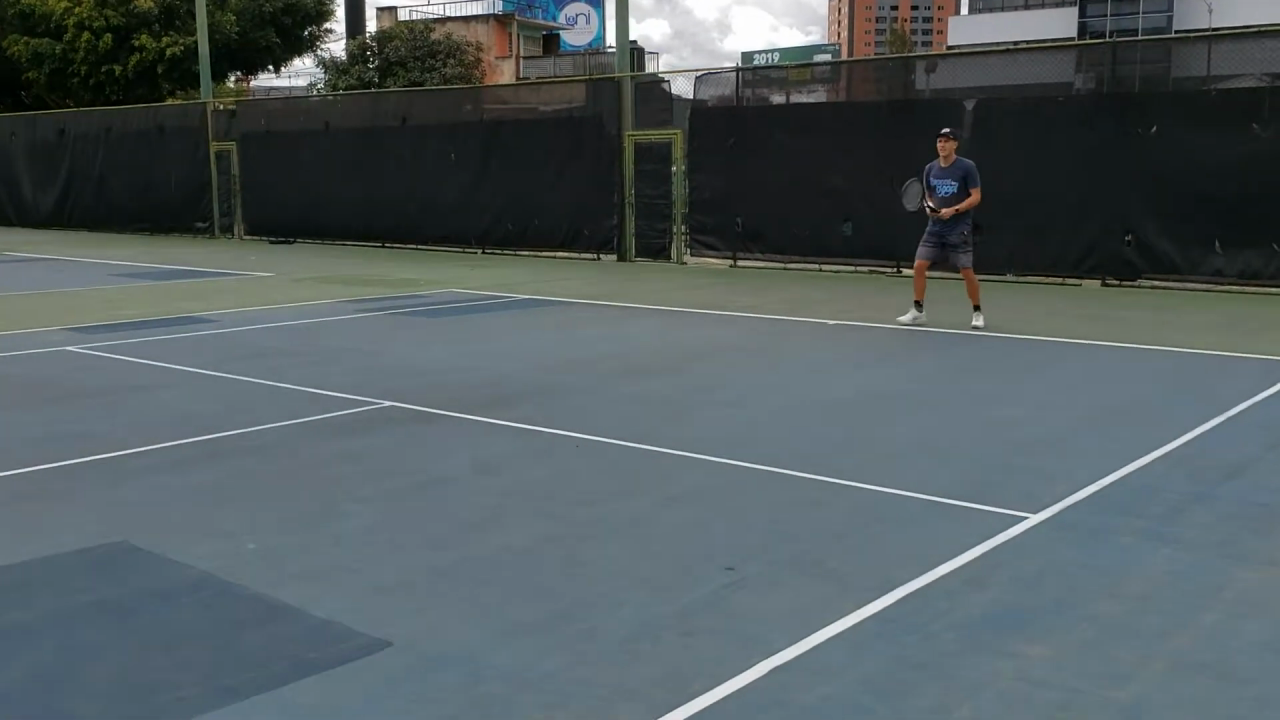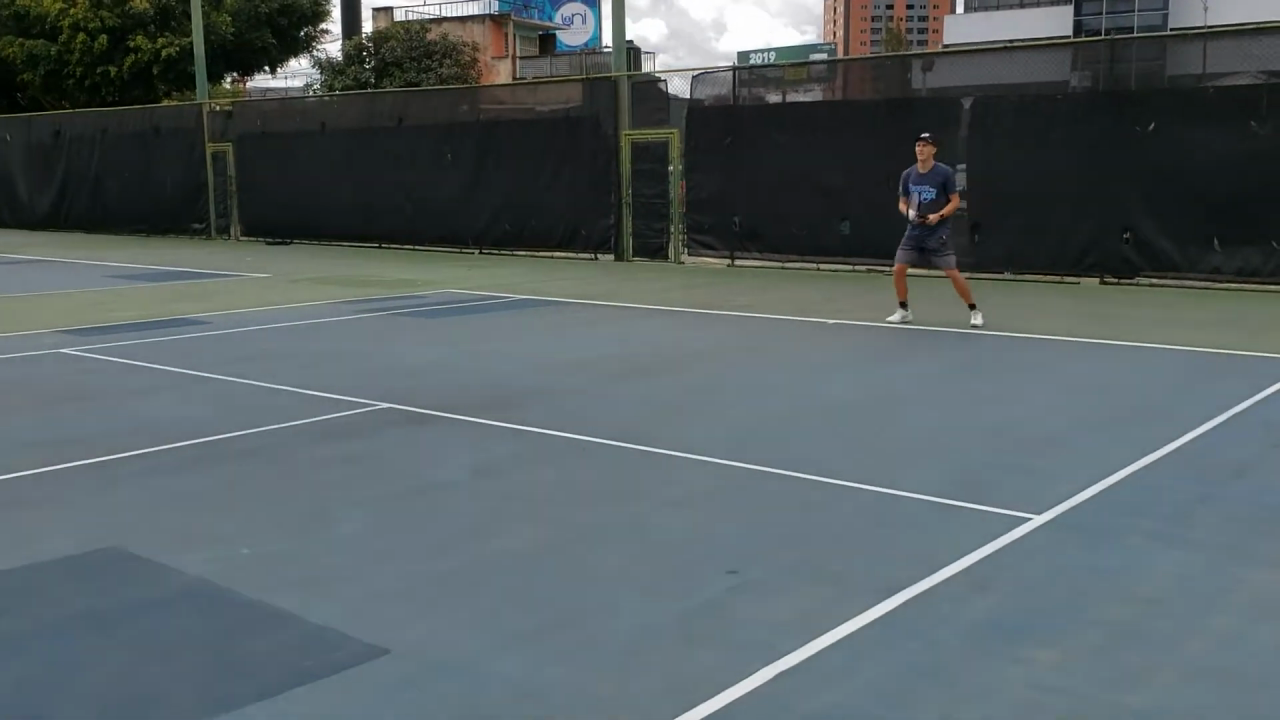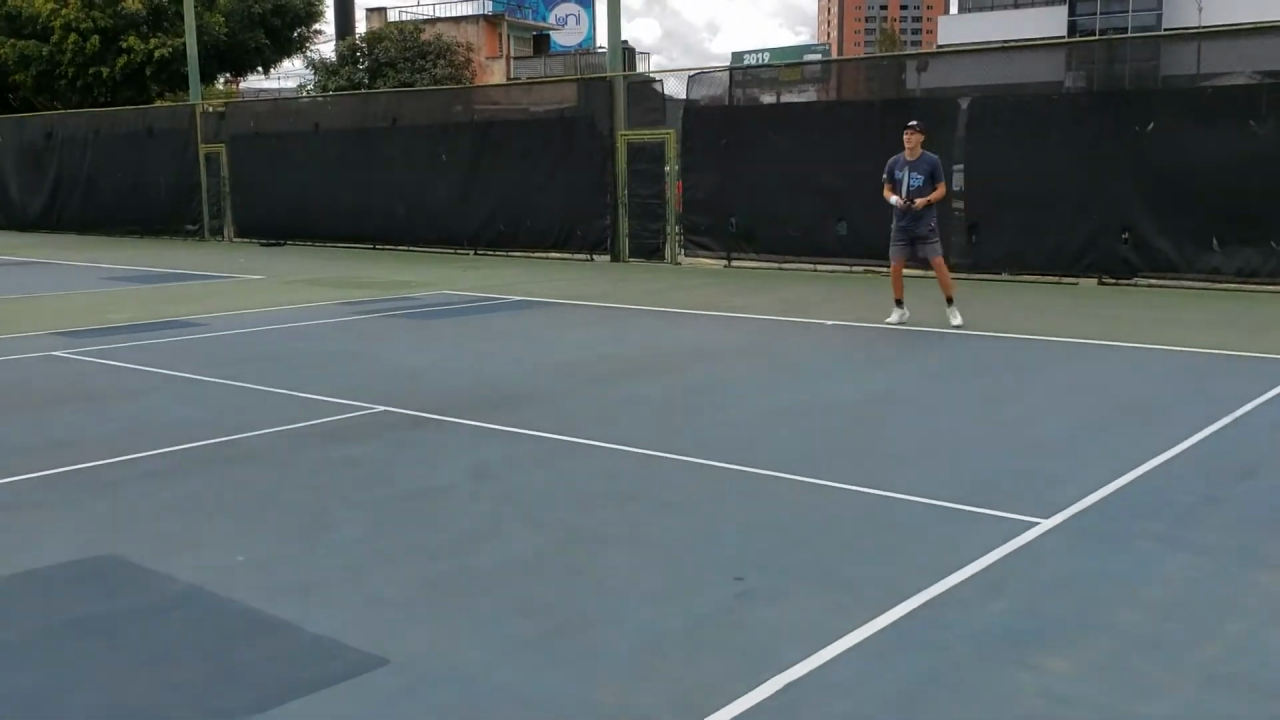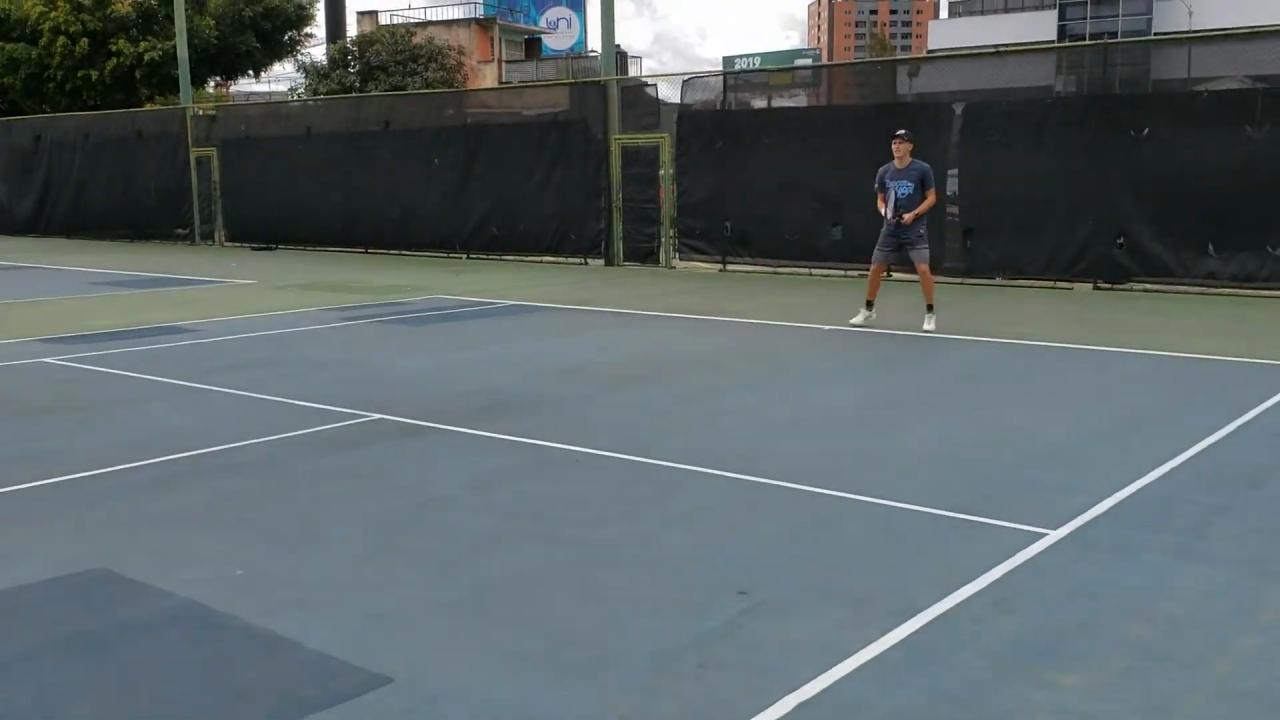
dt=0.2s
person 1, frame 1
left shoulder: (967, 167)
right shoulder: (930, 169)
left elbow: (976, 197)
left wrist: (953, 210)
right wrist: (930, 207)
left hip: (959, 229)
right hip: (934, 228)
left knee: (967, 271)
right knee: (919, 266)
left ankle: (977, 313)
right ankle: (918, 311)
person 1, frame 2
left shoulder: (945, 173)
right shoulder: (907, 175)
left elbow: (955, 201)
right elbow: (902, 204)
left wrist: (939, 215)
right wrist: (910, 214)
left hip: (938, 233)
right hip: (915, 232)
left knee: (952, 274)
right knee: (898, 270)
left ankle: (975, 311)
right ankle: (904, 311)
person 1, frame 3
left shoulder: (933, 161)
right shoulder: (893, 163)
left elbow: (942, 190)
right elbow: (887, 191)
left wrist: (925, 201)
right wrist: (895, 200)
left hip: (925, 222)
right hip: (901, 223)
left knee: (938, 263)
right knee: (895, 267)
left ankle: (951, 308)
right ankle: (900, 309)
person 1, frame 4
left shoulder: (923, 169)
right shoulder: (884, 172)
left elbow: (931, 198)
left wrist: (914, 214)
right wrist: (885, 212)
left hip: (915, 229)
right hip: (891, 230)
left knee: (923, 270)
right knee: (876, 270)
left ankle: (930, 314)
right ankle: (868, 311)
